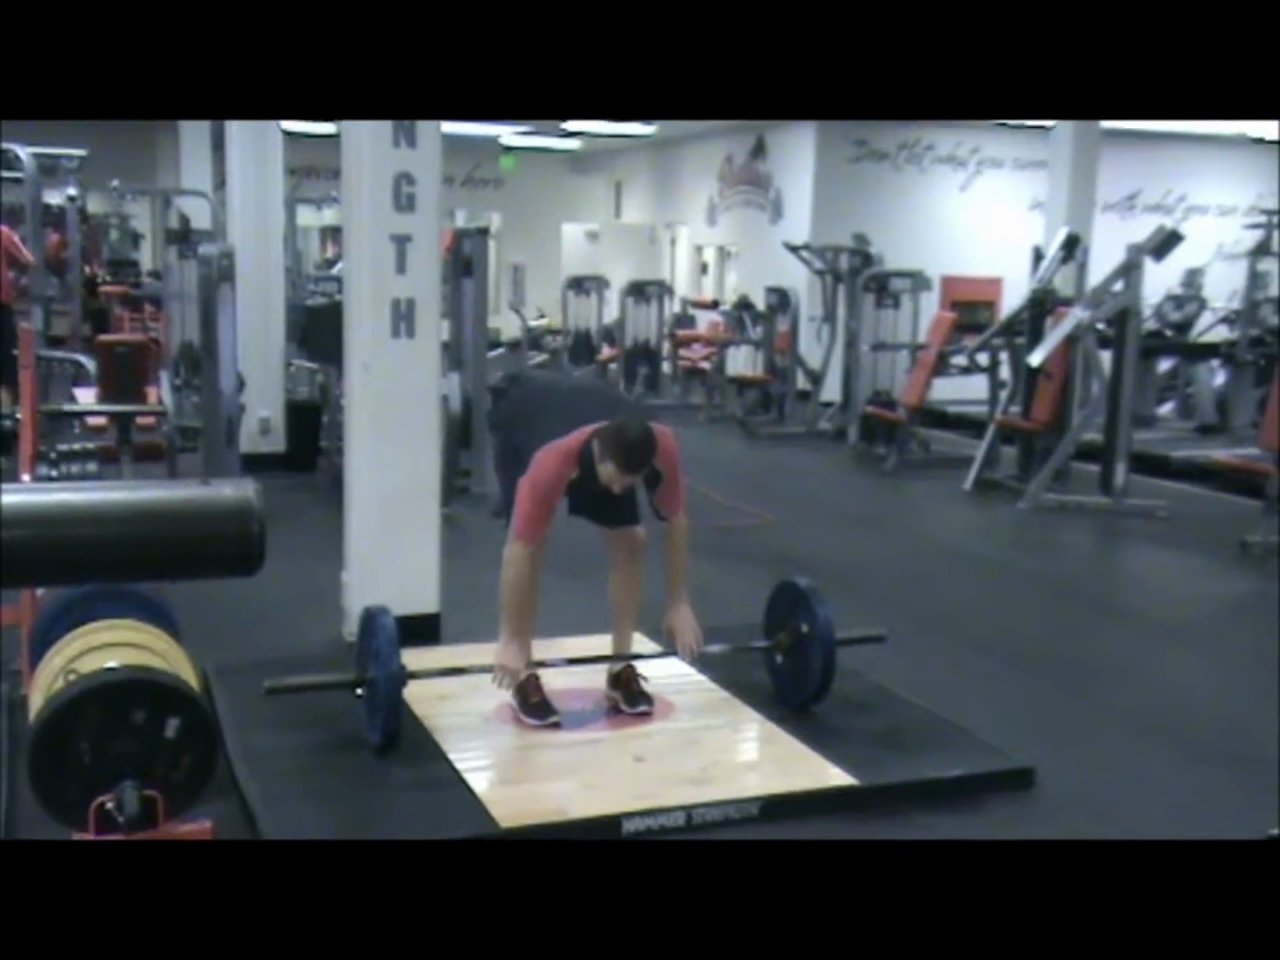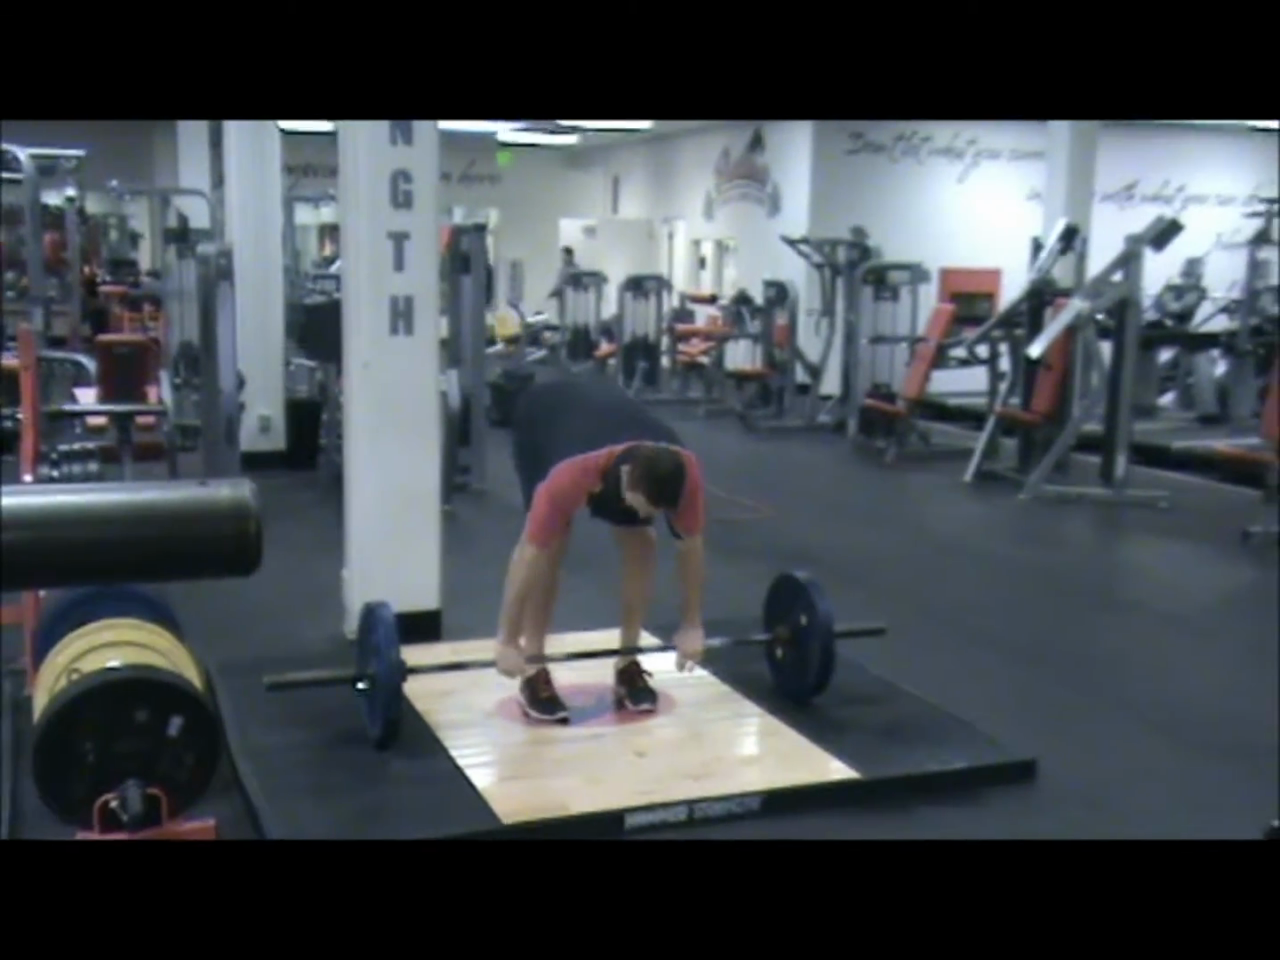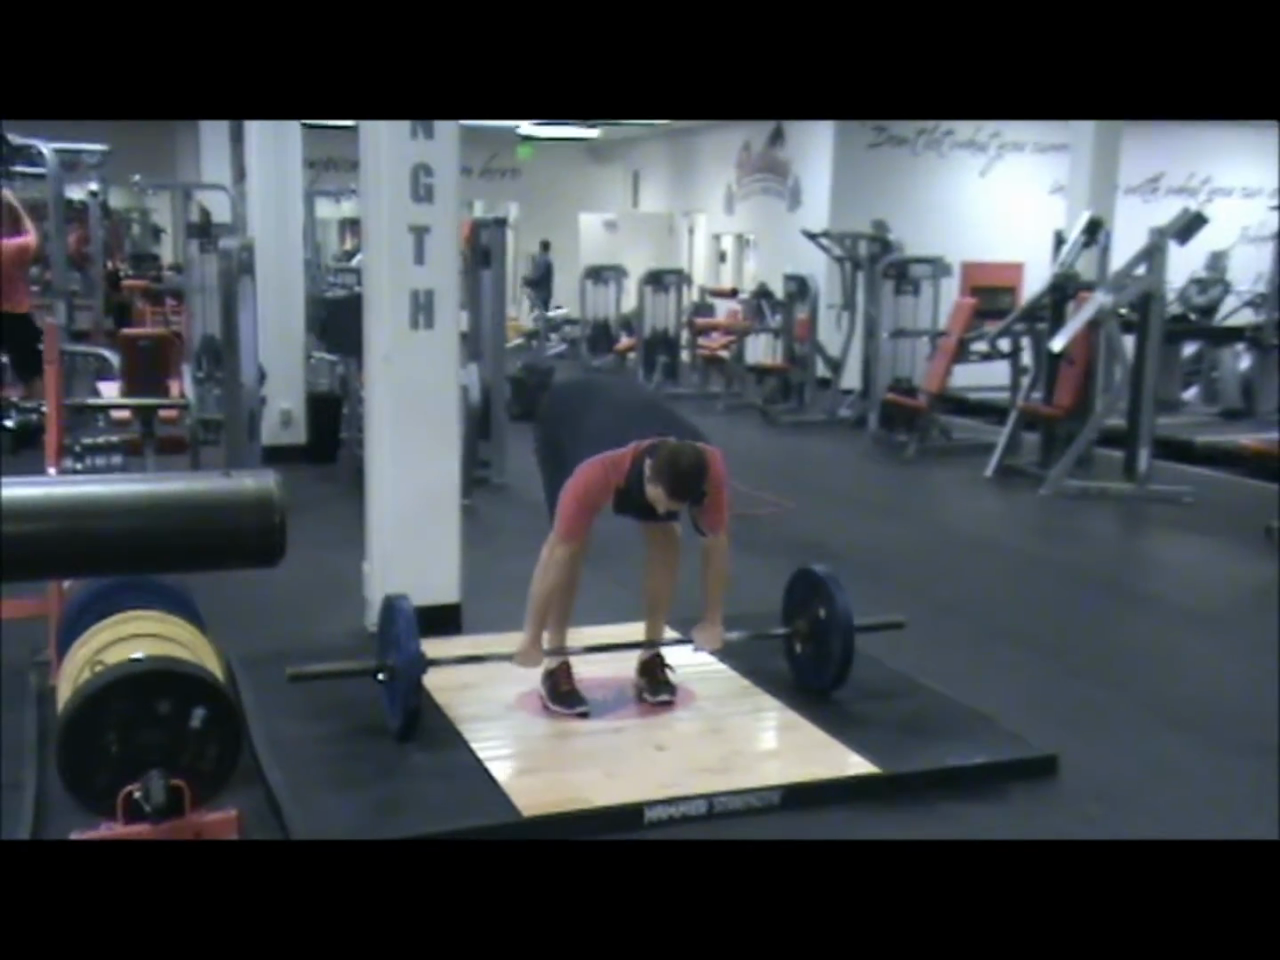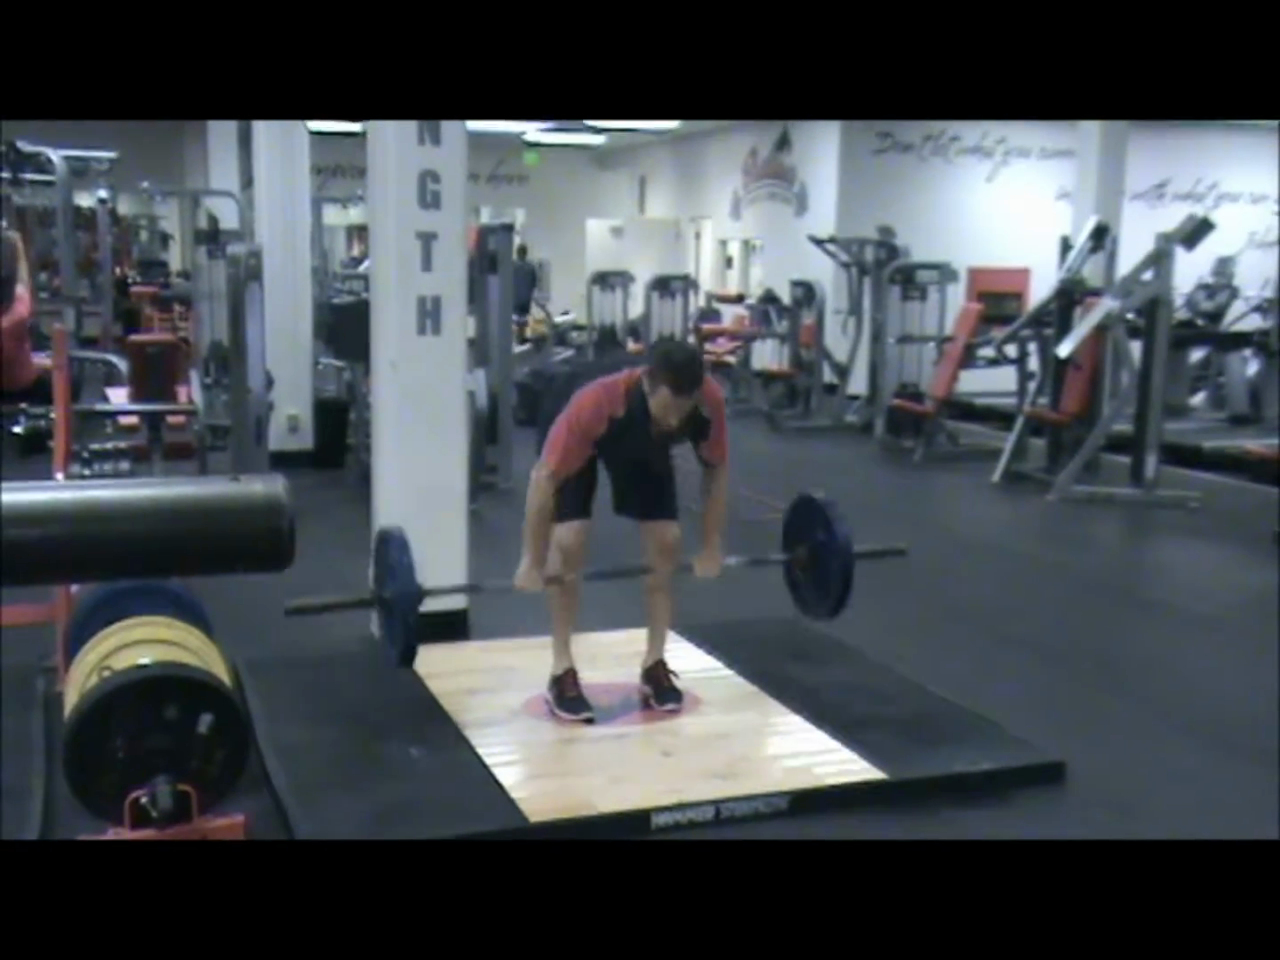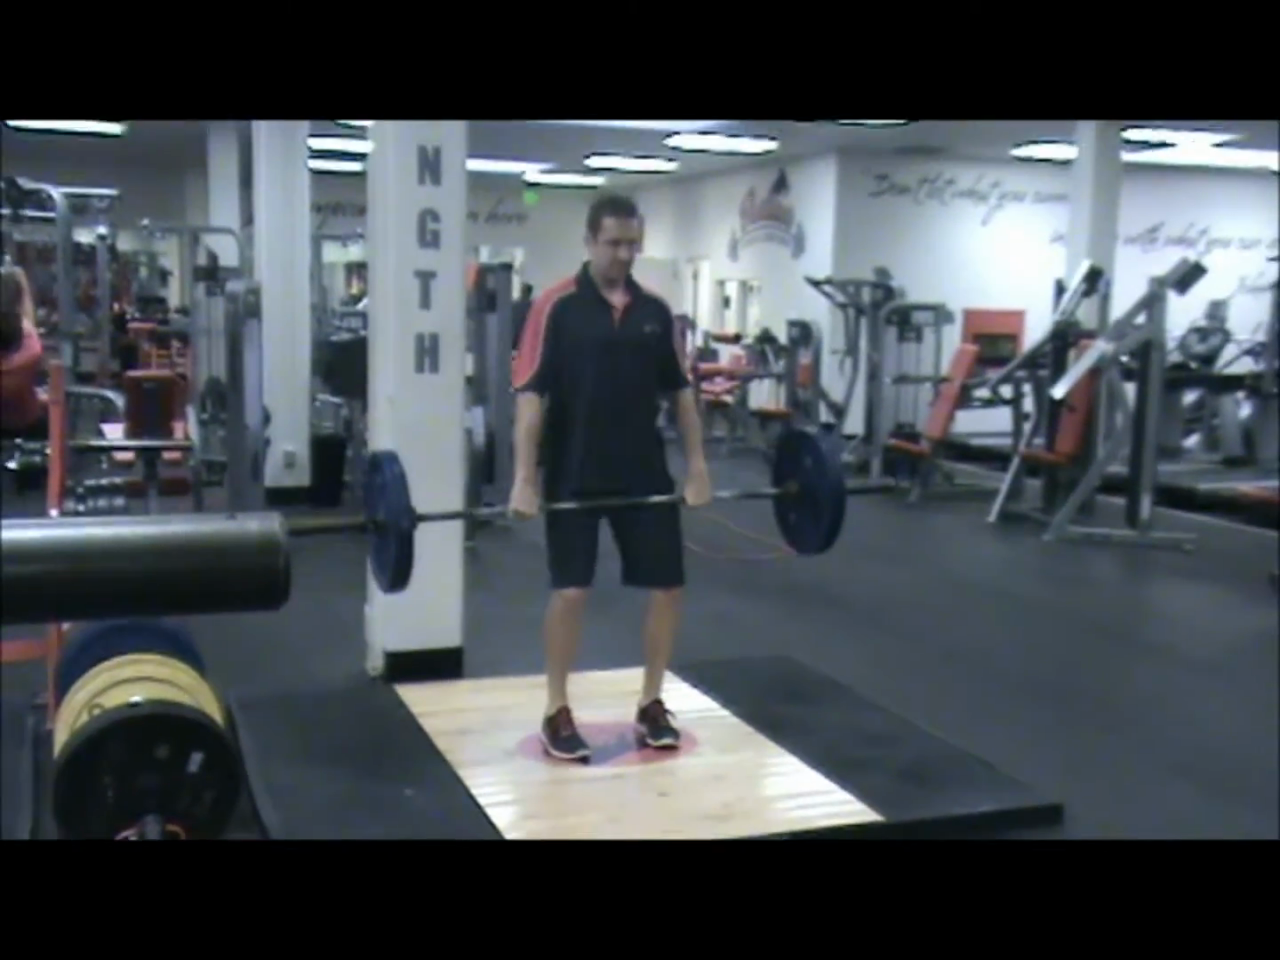
dt=1s
person 1, frame 1
left shoulder: (662, 448)
right shoulder: (551, 463)
left elbow: (675, 521)
right elbow: (517, 551)
left wrist: (679, 604)
right wrist: (508, 642)
left knee: (630, 541)
right knee: (532, 546)
left ankle: (620, 669)
right ankle: (525, 678)
person 1, frame 2
left shoulder: (684, 470)
right shoulder: (572, 474)
left elbow: (690, 543)
right elbow: (528, 554)
left wrist: (692, 625)
right wrist: (507, 642)
left knee: (642, 543)
right knee: (551, 546)
left ankle: (627, 665)
right ankle: (534, 674)
person 1, frame 3
left shoulder: (709, 467)
right shoulder: (598, 471)
left elbow: (715, 540)
right elbow: (556, 552)
left wrist: (712, 621)
right wrist: (531, 637)
right hip: (563, 415)
left knee: (666, 538)
right knee: (572, 544)
left ankle: (651, 658)
right ankle: (556, 668)
person 1, frame 4
left shoulder: (709, 402)
right shoulder: (593, 404)
left elbow: (717, 470)
right elbow: (545, 477)
left wrist: (711, 546)
right wrist: (532, 561)
left hip: (644, 450)
right hip: (585, 438)
left knee: (666, 540)
right knee: (570, 539)
left ankle: (654, 667)
right ankle: (562, 673)
person 1, frame 5
left shoulder: (655, 311)
right shoulder: (556, 306)
left elbow: (680, 390)
right elbow: (531, 394)
left wrist: (697, 465)
right wrist: (524, 478)
left hip: (644, 473)
right hip: (573, 475)
left knee: (667, 588)
right knee: (570, 591)
left ankle: (650, 705)
right ankle: (556, 712)
